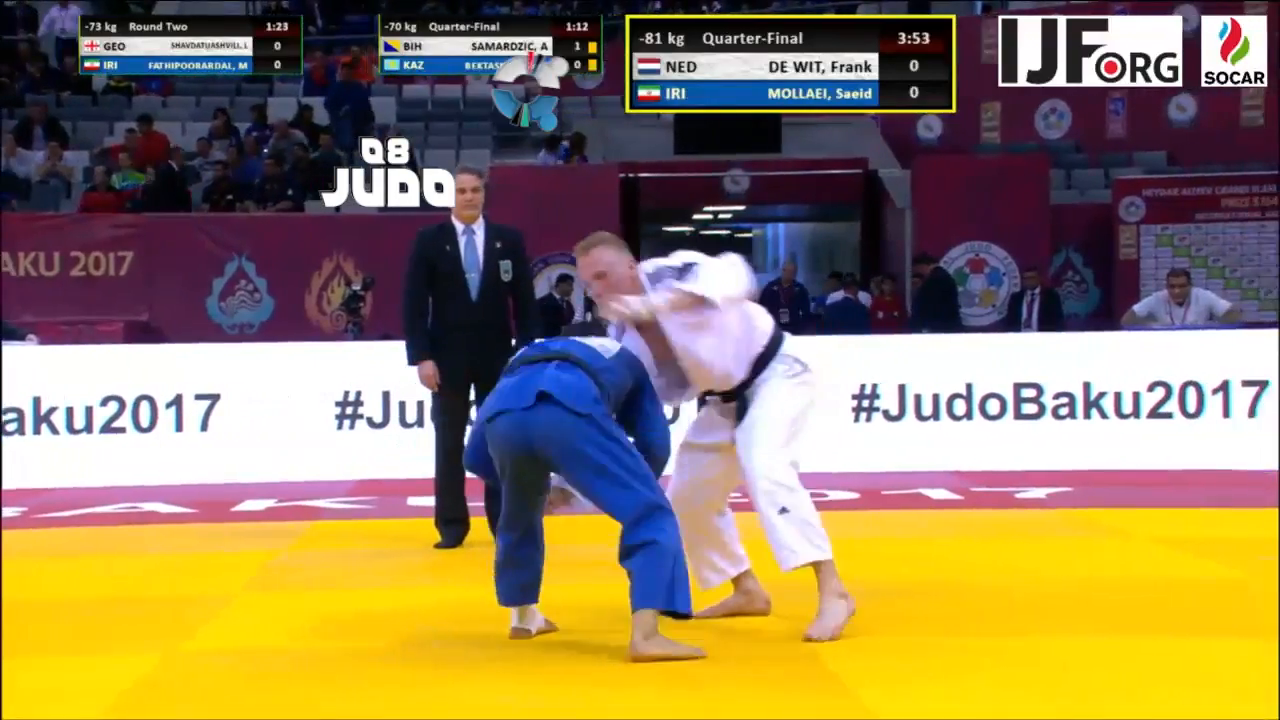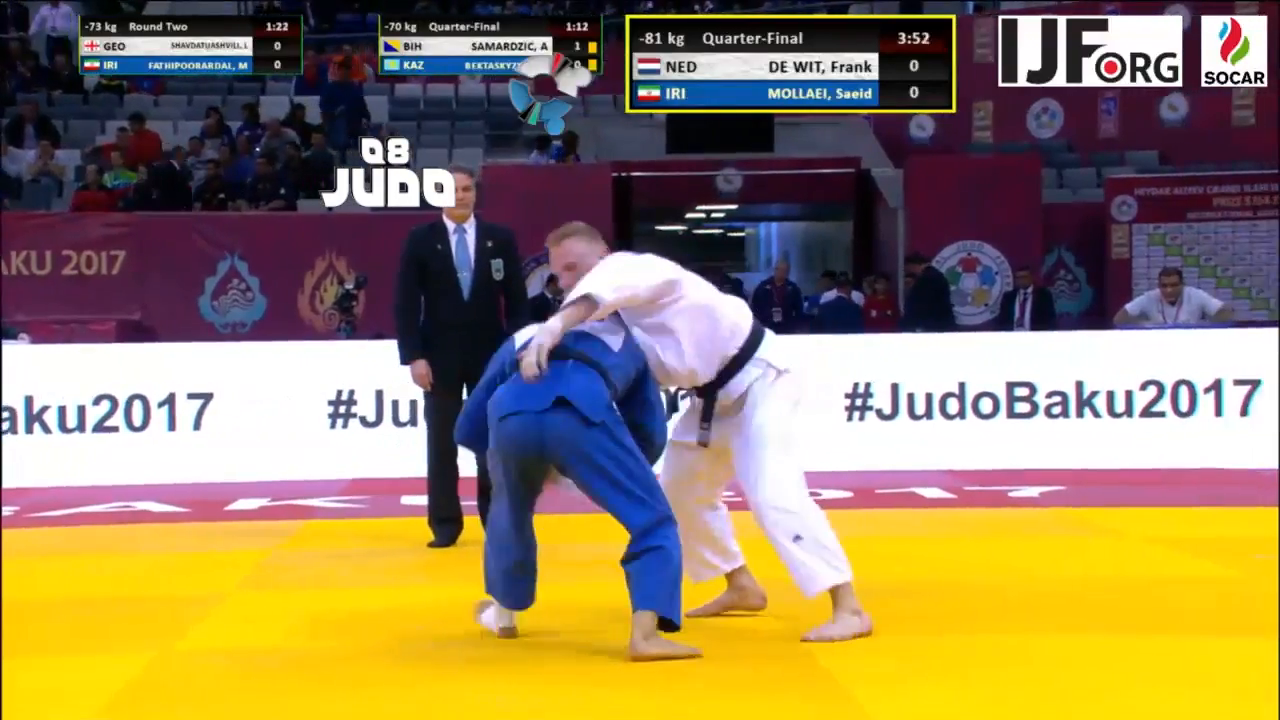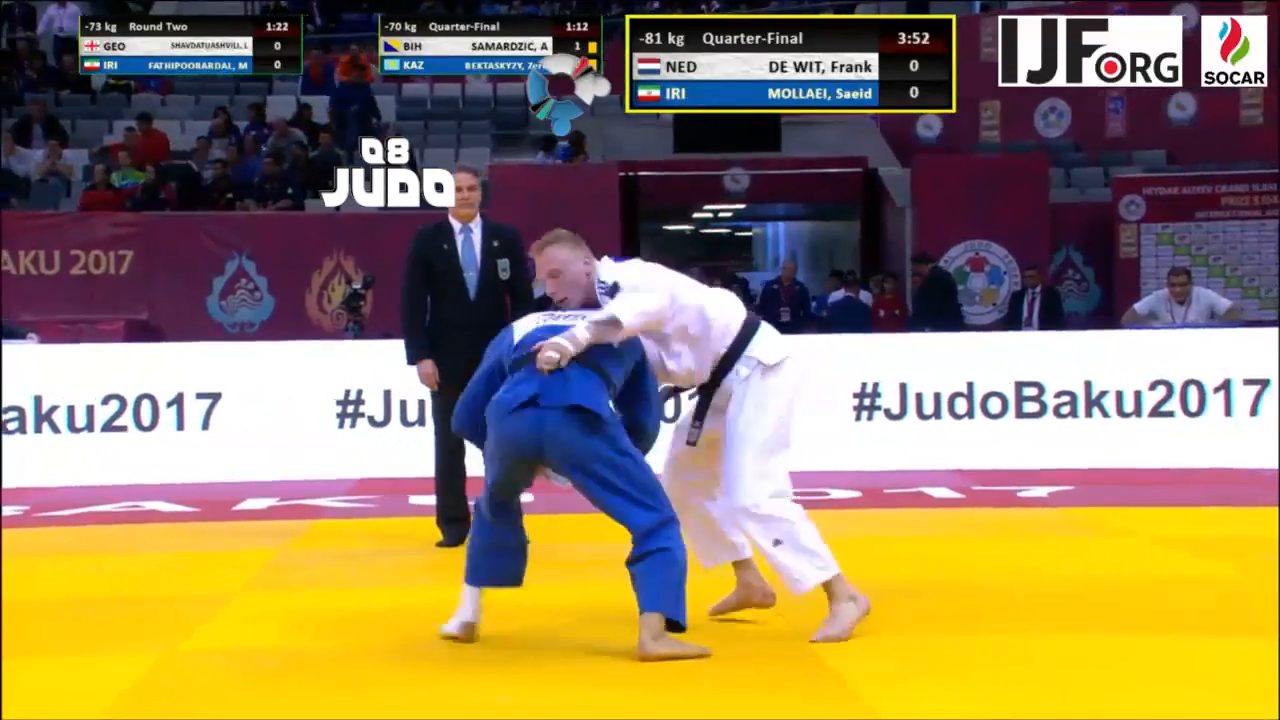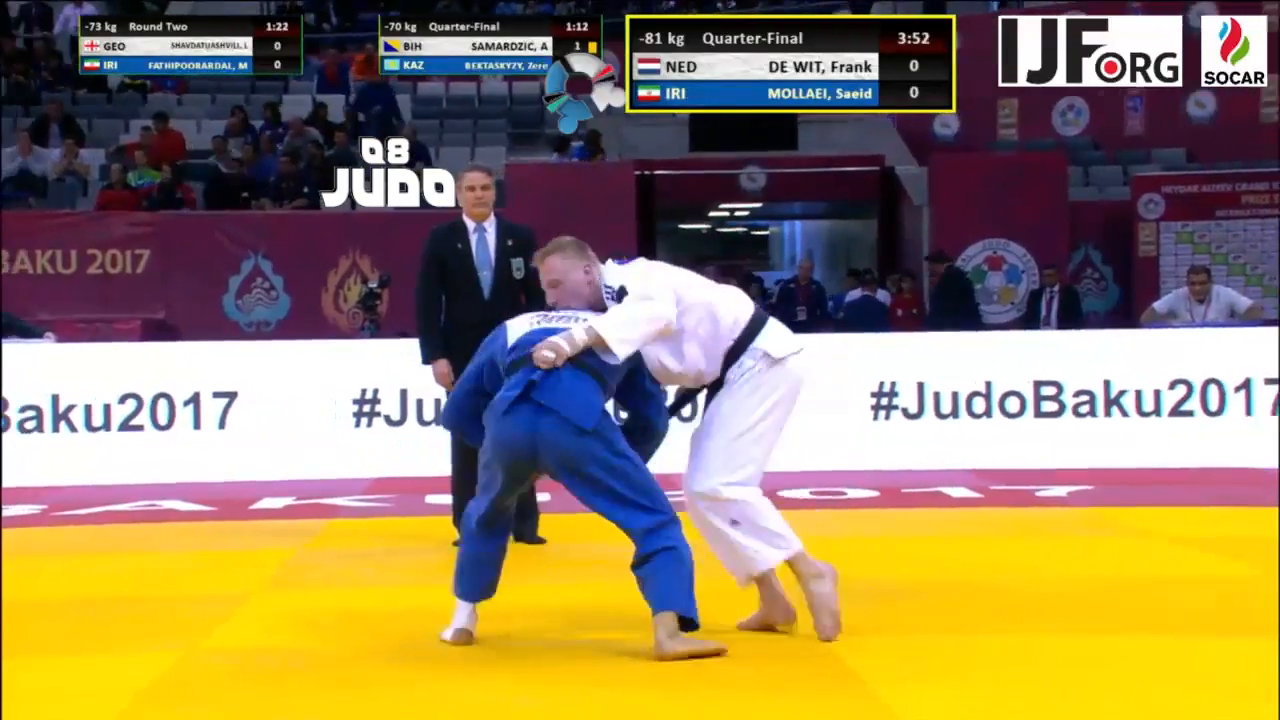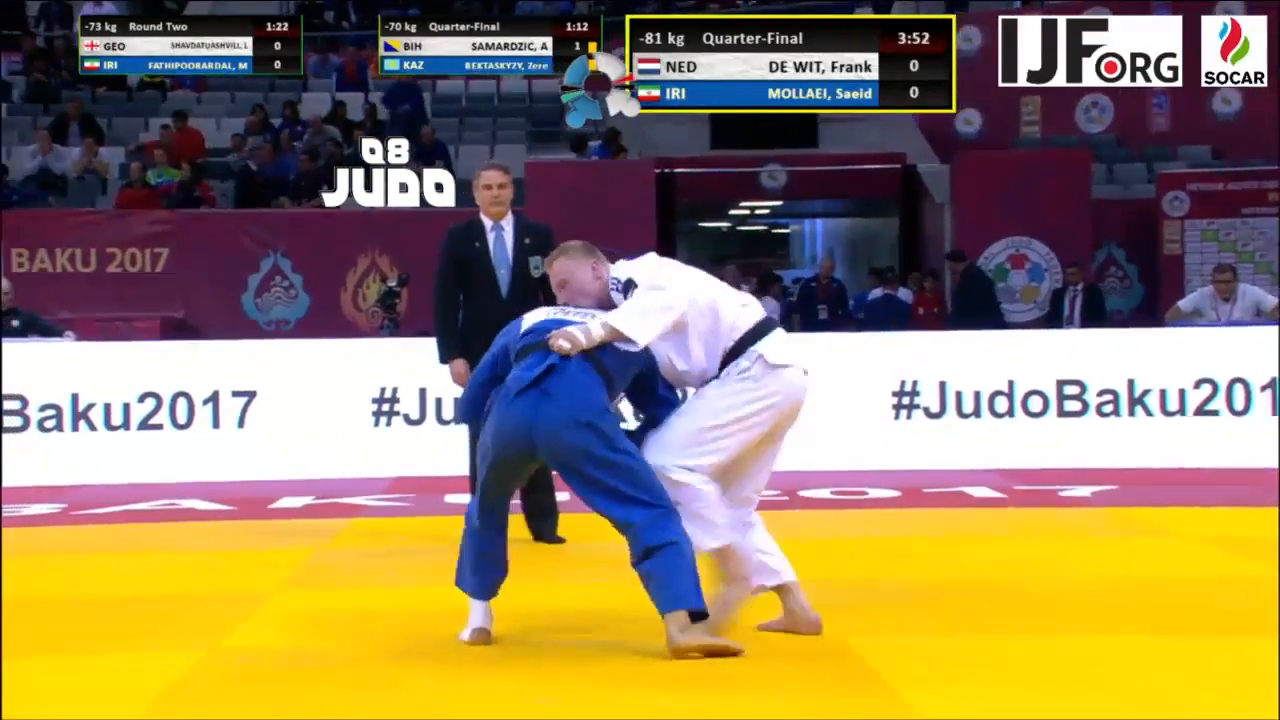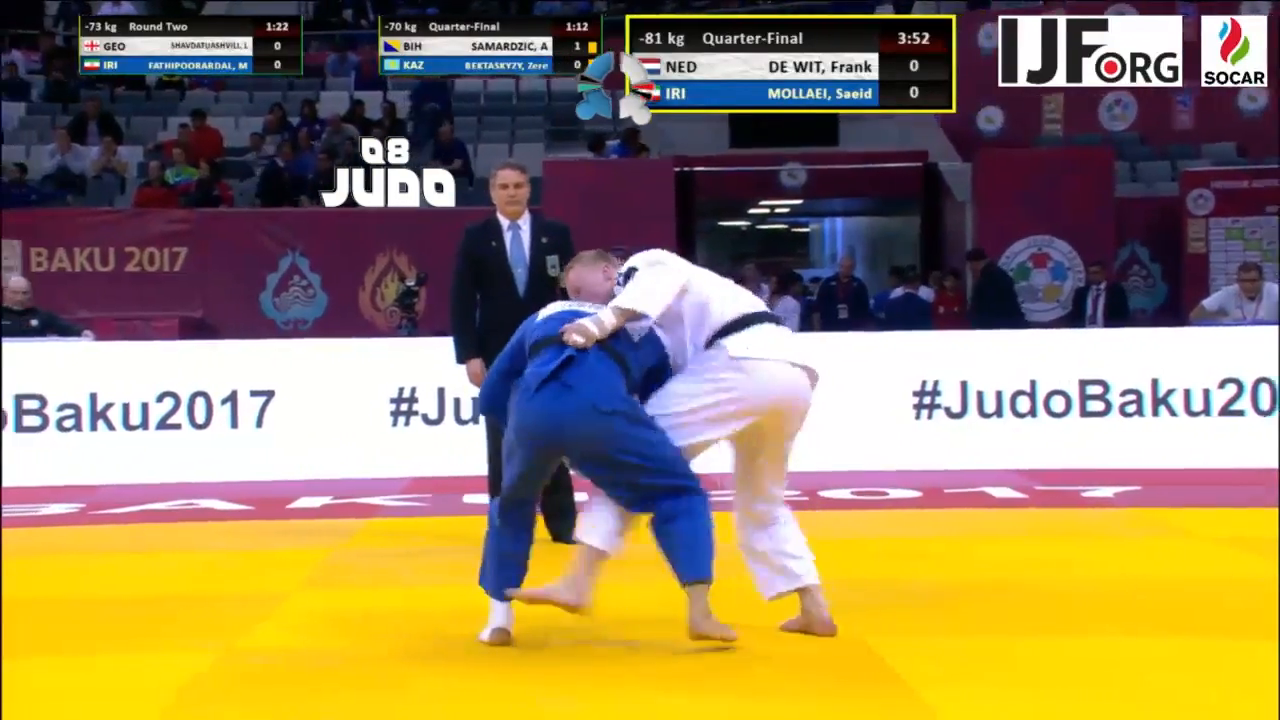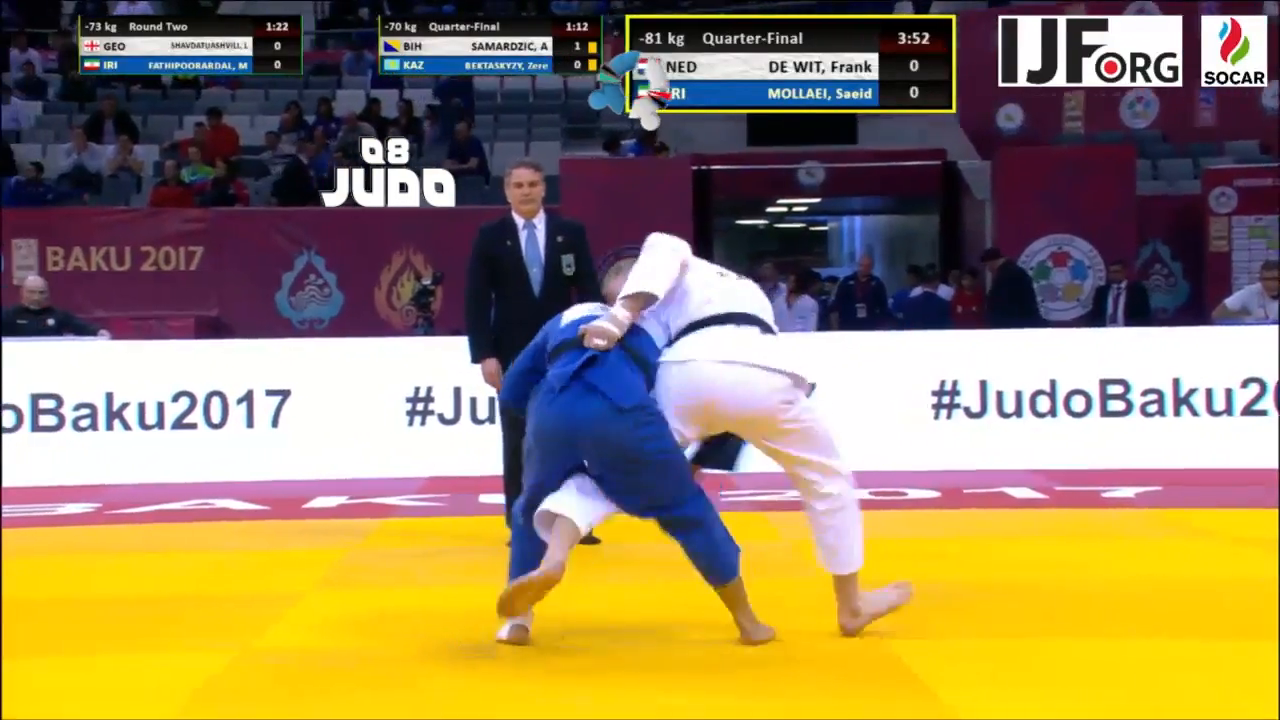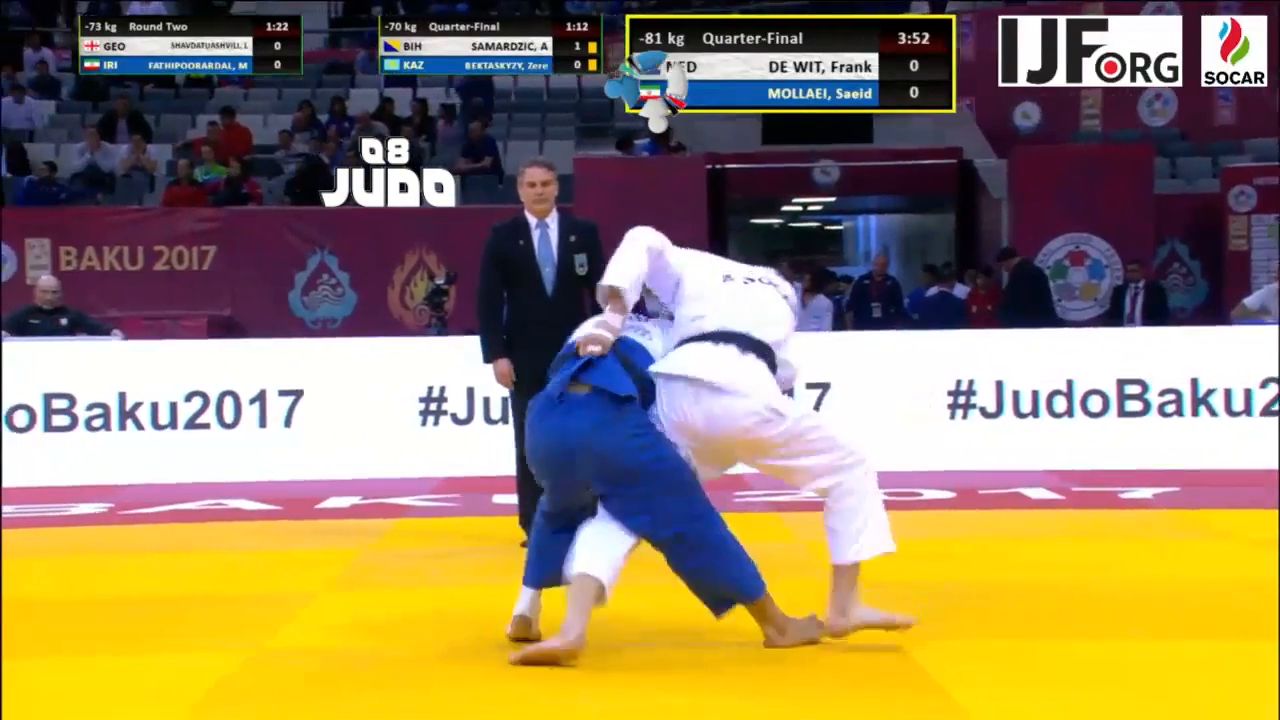
dt=0.1s
person 1, frame 1
left shoulder: (665, 274)
right shoulder: (625, 330)
left elbow: (733, 275)
left wrist: (656, 302)
left hip: (776, 376)
right hip: (731, 397)
left knee: (760, 465)
right knee: (691, 494)
left ankle: (832, 593)
right ankle: (747, 591)
person 1, frame 2
left shoulder: (624, 270)
right shoulder: (604, 313)
left elbow: (617, 280)
left wrist: (553, 328)
left hip: (758, 376)
right hip: (716, 391)
left knee: (772, 490)
right knee: (682, 489)
left ankle: (848, 607)
right ankle: (742, 586)
person 1, frame 3
left shoulder: (618, 280)
right shoulder: (602, 312)
left elbow: (647, 300)
left wrist: (578, 338)
left hip: (754, 368)
right hip: (730, 375)
left knee: (750, 495)
right knee: (681, 482)
left ankle: (843, 597)
right ankle: (751, 583)
person 1, frame 4
left shoulder: (623, 281)
right shoulder: (611, 306)
left elbow: (651, 312)
left wrist: (572, 341)
left hip: (761, 363)
right hip: (743, 370)
left knee: (711, 487)
right knee: (710, 487)
left ankle: (811, 575)
right ankle: (773, 603)
person 1, frame 5
left shoulder: (631, 274)
right shoulder: (628, 303)
left elbow: (664, 302)
left wrist: (593, 332)
left hip: (762, 369)
right hip: (775, 374)
left knee: (667, 463)
right knee: (732, 503)
left ankle: (734, 574)
right ankle: (797, 610)
person 1, frame 6
left shoulder: (639, 269)
left elbow: (665, 277)
left wrist: (605, 322)
left hip: (743, 363)
right hip: (792, 374)
right knee: (761, 503)
left ankle: (577, 585)
right ankle: (814, 611)
person 1, frame 7
left shoulder: (678, 269)
right shoulder: (742, 288)
left elbow: (664, 252)
left wrist: (619, 316)
left hip: (694, 375)
right hip: (763, 378)
right knee: (829, 479)
right ankle: (852, 604)
person 1, frame 8
left shoulder: (691, 268)
right shoulder: (778, 292)
left elbow: (641, 244)
left wrist: (611, 318)
left hip: (681, 395)
right hip: (745, 401)
right knee: (848, 472)
right ankle: (844, 608)
person 2, frame 1
left shoulder: (509, 239)
right shoulder: (428, 241)
left elbow: (525, 300)
right elbow: (414, 304)
right wrist: (421, 357)
left hip: (497, 355)
right hip: (448, 356)
right knee: (449, 443)
right ankle: (452, 525)
person 2, frame 2
left shoulder: (500, 238)
right shoulder: (420, 240)
left elbow: (516, 299)
right elbow: (406, 303)
right wrist: (413, 356)
left hip: (489, 354)
right hip: (440, 356)
right knee: (442, 441)
right ankle: (445, 524)
person 2, frame 3
left shoulder: (506, 238)
right shoulder: (426, 240)
left elbow: (522, 298)
right elbow: (412, 303)
right wrist: (420, 356)
right hip: (447, 356)
right knee: (449, 440)
right ankle: (454, 524)
person 2, frame 4
left shoulder: (521, 237)
right shoulder: (440, 240)
left elbow: (536, 297)
right elbow: (427, 303)
right wrist: (435, 355)
right hip: (462, 356)
right knee: (465, 440)
left ankle: (523, 521)
person 2, frame 5
left shoulder: (539, 235)
right shoulder: (458, 238)
left elbow: (554, 296)
right elbow: (445, 302)
right wrist: (453, 355)
right hip: (479, 354)
right knee: (483, 440)
left ankle: (542, 520)
person 2, frame 6
left shoulder: (556, 234)
right shoulder: (475, 238)
right elbow: (462, 302)
right wrist: (469, 355)
right hip: (497, 354)
right knee: (500, 440)
left ankle: (561, 520)
person 2, frame 7
left shoulder: (571, 233)
right shoulder: (490, 237)
left elbow: (589, 294)
right elbow: (476, 301)
right wrist: (484, 354)
right hip: (512, 353)
right knee: (516, 440)
person 2, frame 8
left shoulder: (584, 232)
right shoulder: (502, 237)
right elbow: (489, 301)
right wrist: (497, 354)
right hip: (525, 354)
right knee: (529, 440)
right ankle: (535, 524)
person 3, frame 1
left shoulder: (522, 360)
right shoulder: (623, 356)
left elbow: (477, 457)
right elbow: (654, 444)
left wrist: (537, 481)
right wrist: (614, 481)
left hip: (506, 414)
right hip: (572, 413)
left knee: (519, 516)
right knee: (651, 517)
left ankle: (523, 616)
right ankle: (646, 635)
person 3, frame 2
left shoulder: (519, 342)
right shoulder: (622, 340)
left elbow: (467, 430)
right elbow: (651, 434)
right wrist: (613, 476)
left hip: (513, 412)
right hip: (581, 414)
left knee: (511, 513)
right knee: (653, 521)
left ankle: (503, 613)
right ankle: (645, 634)
person 3, frame 3
left shoulder: (515, 332)
right shoulder: (621, 336)
left elbow: (465, 418)
right elbow: (643, 424)
right wrist: (613, 469)
left hip: (512, 416)
right hip: (580, 418)
left knee: (498, 502)
right knee: (655, 520)
left ankle: (467, 615)
right ankle: (653, 634)
person 3, frame 4
left shoulder: (508, 332)
left elbow: (457, 414)
right elbow: (651, 422)
right wrist: (617, 466)
left hip: (509, 419)
right hip: (576, 422)
left knee: (487, 514)
right knee: (654, 520)
left ankle: (462, 621)
right ankle: (668, 634)
person 3, frame 5
left shoulder: (523, 325)
left elbow: (472, 402)
right elbow: (667, 420)
left hip: (512, 409)
right hip: (577, 415)
left knee: (488, 506)
right knee: (653, 520)
left ankle: (480, 622)
right ankle: (681, 629)
person 3, frame 6
left shoulder: (541, 319)
right shoulder: (643, 332)
left elbow: (491, 399)
left hip: (534, 404)
right hip: (599, 405)
left knee: (513, 506)
right knee: (682, 495)
left ankle: (499, 620)
right ankle: (701, 614)
person 3, frame 7
left shoulder: (565, 320)
right shoulder: (663, 332)
left elbow: (512, 393)
left hip: (555, 410)
right hip: (617, 415)
left knee: (533, 506)
right knee: (685, 508)
left ankle: (517, 619)
right ankle: (745, 620)
person 3, frame 8
left shoulder: (590, 329)
left hip: (545, 428)
right hip: (612, 423)
left knee: (560, 511)
right knee: (684, 525)
left ankle: (526, 613)
right ankle: (779, 627)
